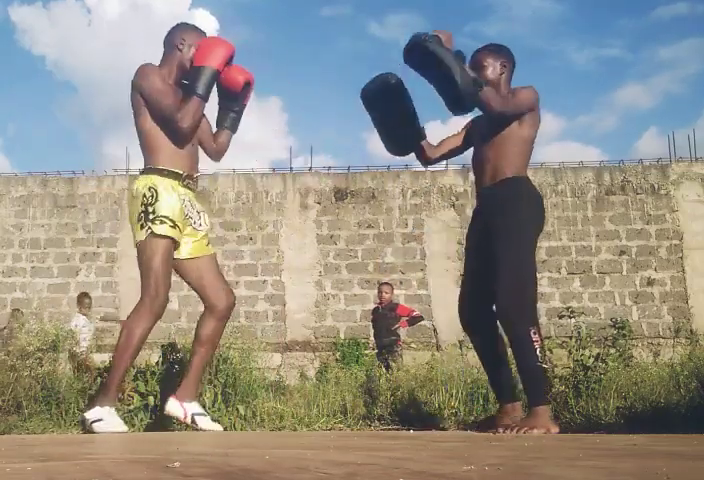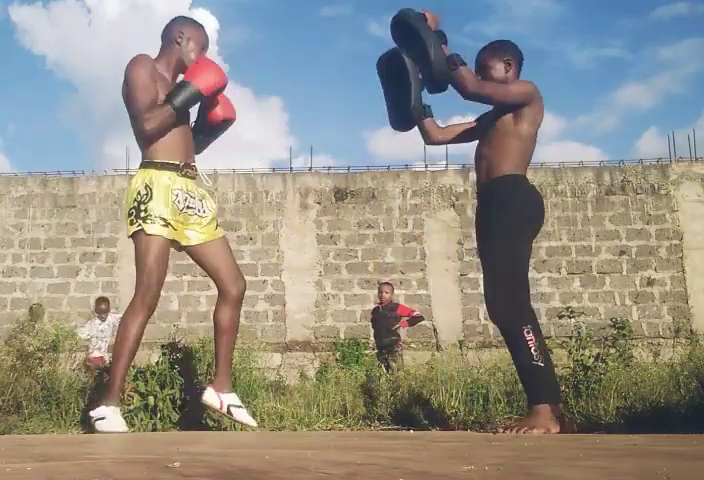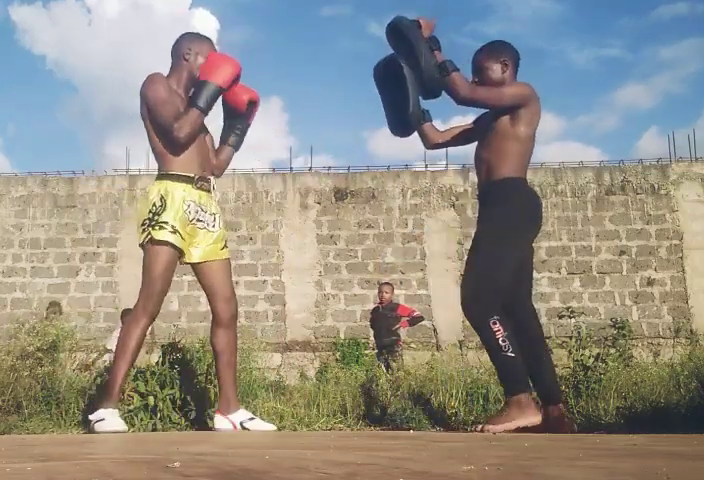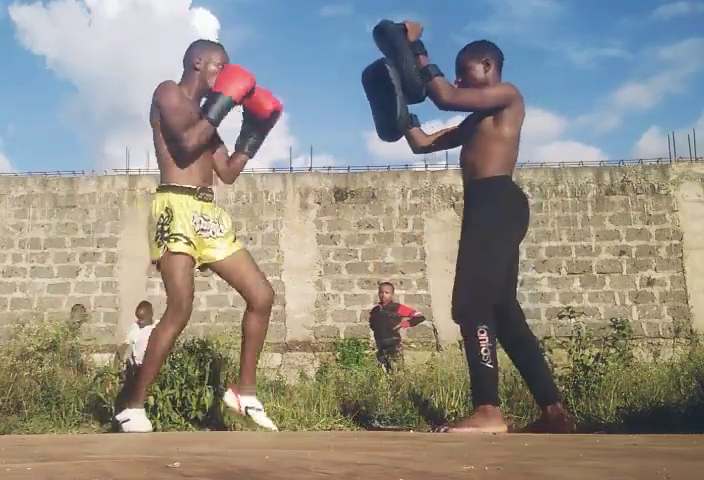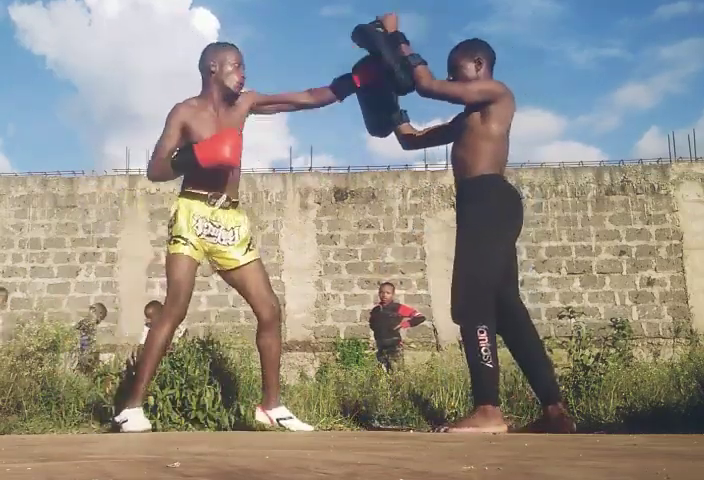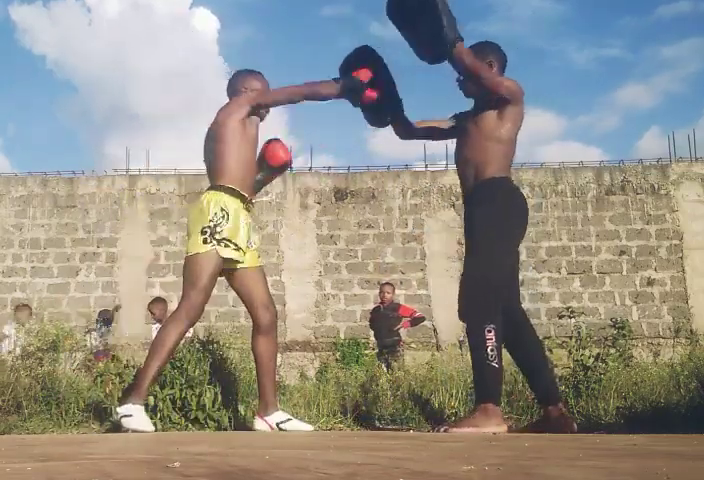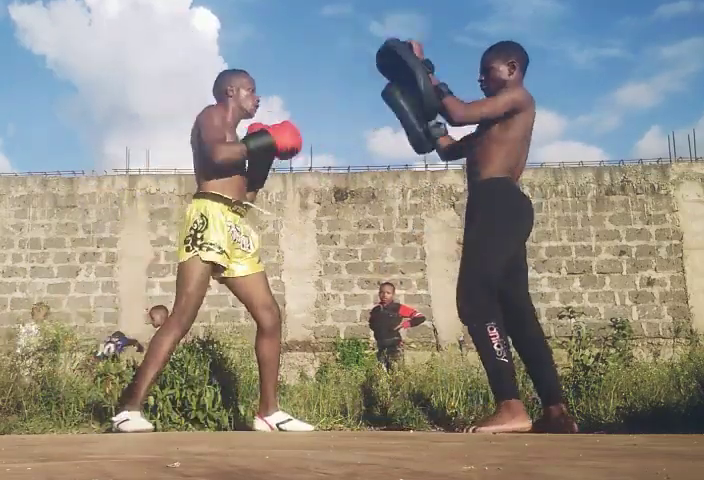
dt=0.2s
person 1, frame 1
left shoulder: (526, 97)
right shoulder: (474, 125)
left elbow: (494, 105)
right elbow: (431, 155)
left hip: (515, 203)
right hip: (485, 212)
left knee: (514, 303)
right knee: (472, 309)
left ankle: (541, 410)
right ankle: (508, 405)
person 1, frame 2
left shoulder: (527, 93)
right shoulder: (486, 120)
left elbow: (469, 88)
right elbow: (434, 135)
left wrist: (438, 40)
left hip: (513, 200)
right hip: (492, 205)
left knee: (507, 303)
right knee: (508, 305)
left ankle: (544, 411)
right ankle: (549, 407)
person 1, frame 3
left shoulder: (524, 95)
right shoulder: (488, 120)
left elbow: (463, 93)
right elbow: (434, 139)
left wrist: (431, 45)
left hip: (513, 203)
right hip: (499, 208)
left knee: (480, 298)
right knee: (514, 307)
left ankle: (522, 400)
right ankle: (554, 410)
person 1, frame 4
left shoulder: (507, 95)
right shoulder: (474, 122)
left elbow: (445, 98)
right elbow: (422, 143)
left wrist: (416, 50)
left hip: (497, 203)
right hip: (490, 208)
left knee: (472, 302)
right knee: (502, 309)
left ankle: (488, 411)
right ankle: (553, 411)
person 1, frame 5
left shoulder: (495, 92)
right shoulder: (463, 120)
left elbow: (429, 85)
right elbow: (411, 140)
left wrist: (396, 38)
left hip: (490, 201)
right hip: (481, 205)
left knee: (471, 299)
right knee: (505, 305)
left ankle: (488, 410)
right ankle: (554, 409)
person 1, frame 6
left shoulder: (509, 93)
right shoulder: (466, 120)
left elbow: (466, 62)
right elbow: (409, 130)
left hip: (496, 202)
right hip: (486, 207)
left knee: (478, 300)
right knee: (503, 306)
left ankle: (488, 408)
right ankle: (554, 410)
person 1, frame 7
left shoulder: (517, 97)
right shoulder: (497, 119)
left elbow: (459, 113)
right elbow: (449, 149)
left hip: (497, 203)
right hip: (501, 208)
left knee: (477, 300)
right knee: (516, 308)
left ankle: (511, 407)
right ankle: (556, 410)
person 2, frame 1
left shoulder: (187, 93)
right shoulder: (148, 75)
left elbow: (217, 150)
right elbow: (182, 129)
left wrist: (233, 99)
right wrist: (207, 77)
left hip: (187, 203)
right hip: (157, 194)
left knee: (221, 302)
right knee: (154, 300)
left ankle: (185, 397)
right ankle: (103, 404)
person 2, frame 2
left shoulder: (177, 90)
right shoulder: (141, 67)
right elbow: (145, 126)
left wrist: (211, 124)
right wrist: (189, 91)
left hip: (190, 193)
right hip: (157, 188)
left knee: (233, 286)
right knee: (147, 298)
left ankle: (221, 389)
right ankle: (107, 404)
person 2, frame 3
left shoulder: (191, 107)
right shoulder: (155, 85)
left elbow: (219, 166)
right elbow: (178, 135)
left wrist: (238, 119)
right wrist: (208, 89)
left hip: (204, 207)
right hip: (171, 200)
left knee: (226, 309)
right knee: (149, 302)
left ankle: (229, 409)
right ankle: (108, 407)
person 2, frame 4
left shoulder: (207, 109)
right shoulder: (168, 94)
left elbow: (229, 174)
right elbow: (187, 144)
left wrist: (259, 126)
right wrist: (223, 100)
left hip: (210, 215)
right hip: (177, 211)
left knee: (261, 297)
right knee: (179, 313)
left ankle: (243, 391)
right ankle: (134, 405)
person 2, frame 5
left shoulder: (247, 103)
right shoulder: (185, 112)
left elbow: (305, 99)
right elbow: (154, 171)
left wrist: (343, 85)
right wrist: (189, 156)
left hip: (230, 220)
right hip: (193, 216)
left knee: (270, 310)
right knee: (174, 311)
left ankle: (272, 404)
right ankle: (133, 405)
person 2, frame 6
left shoulder: (225, 132)
right shoulder: (239, 106)
right elbow: (299, 92)
left wrist: (268, 169)
right wrist: (347, 85)
left hip: (238, 220)
right hip: (219, 213)
left knee: (266, 317)
right knee: (189, 310)
left ankle: (269, 411)
right ankle: (133, 401)
person 2, frame 7
left shoulder: (237, 137)
right shoulder: (210, 116)
left elbow: (248, 193)
right elbow: (215, 156)
left wrist: (268, 153)
right wrist: (266, 138)
left hip: (238, 230)
right hip: (208, 221)
left knee: (269, 317)
right knee: (181, 318)
left ankle: (268, 411)
right ankle: (130, 408)
